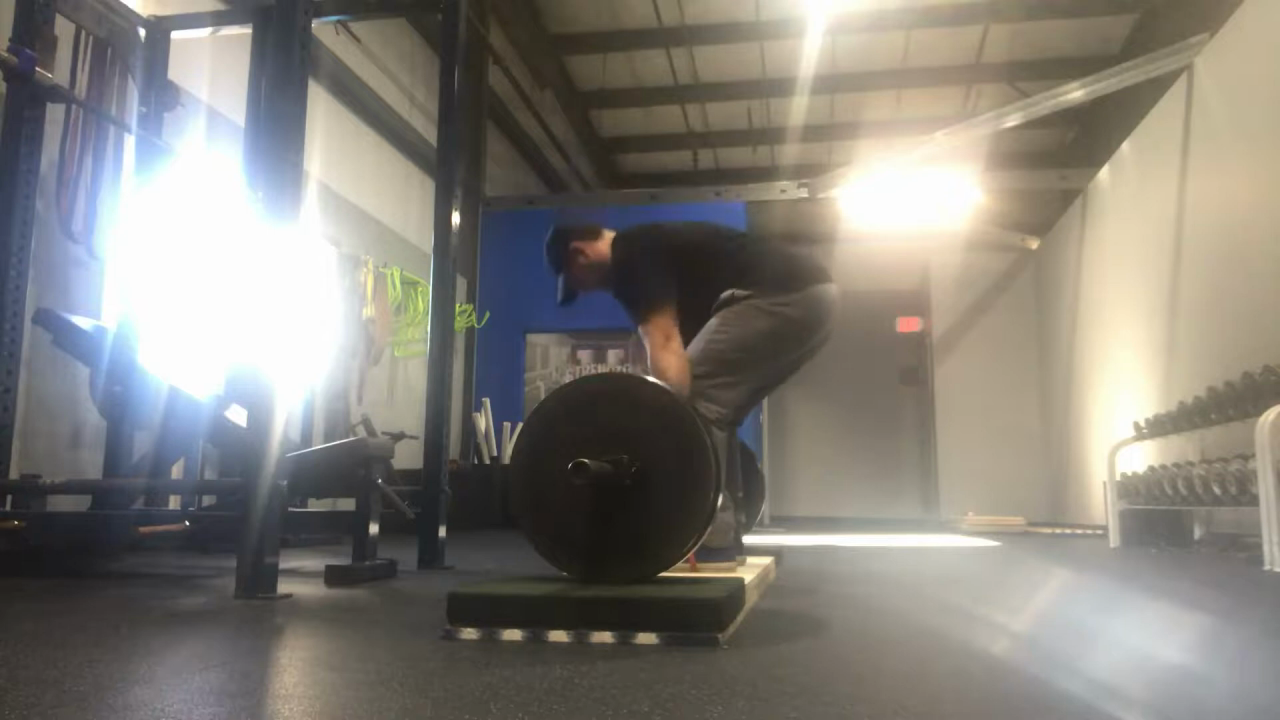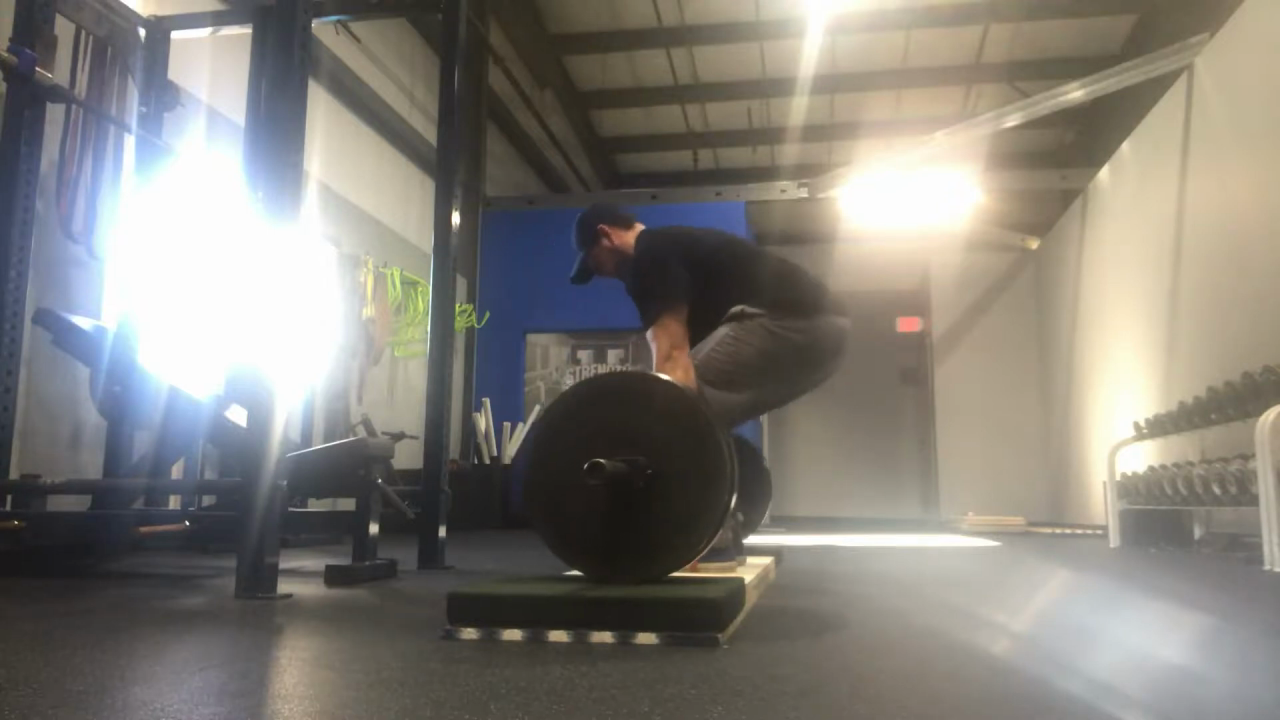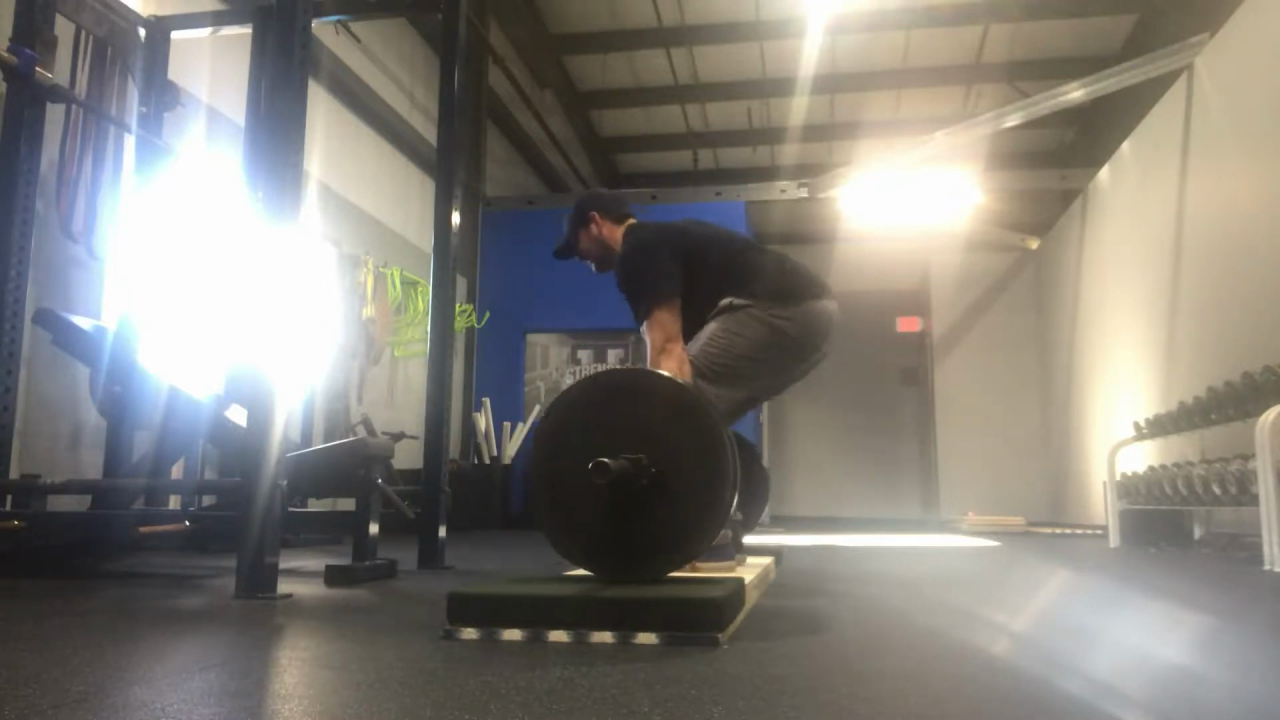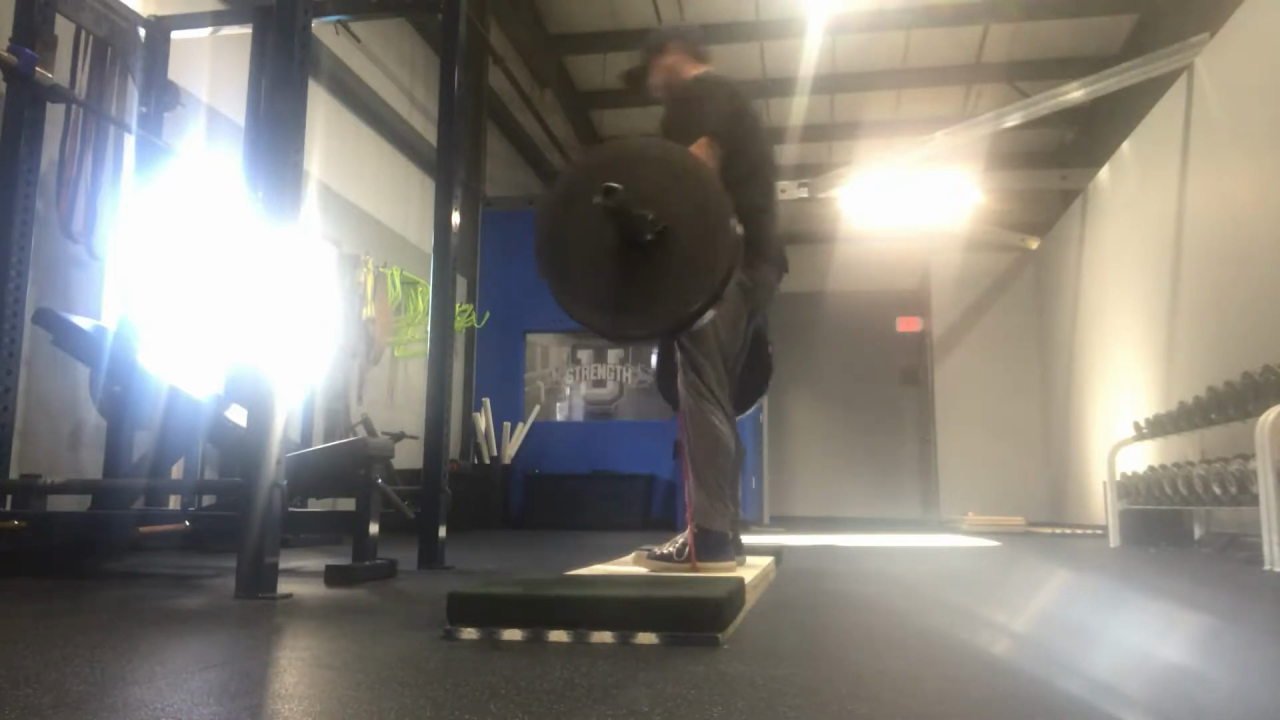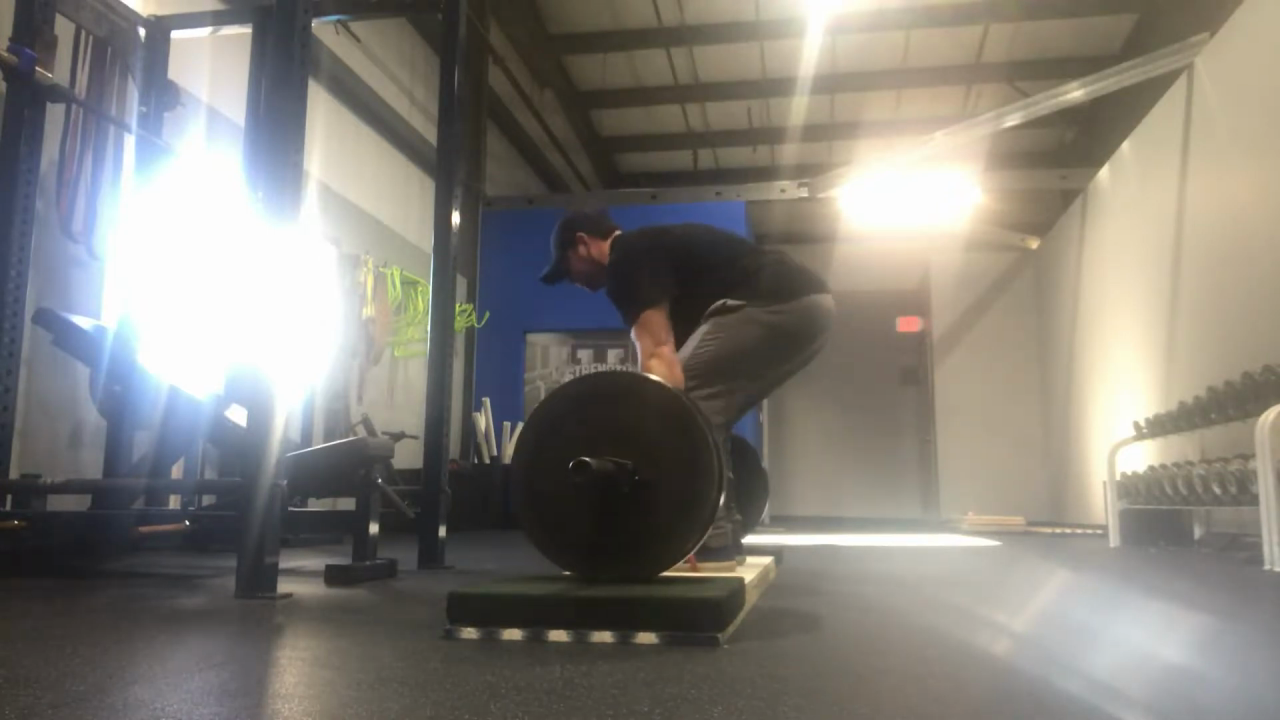
dt=1s
person 1, frame 1
left shoulder: (631, 256)
right shoulder: (646, 248)
left elbow: (666, 346)
right elbow: (672, 345)
left hip: (783, 296)
right hip: (810, 295)
left knee: (692, 401)
right knee: (709, 404)
left ankle: (710, 543)
right ankle: (724, 538)
person 1, frame 2
left shoulder: (649, 256)
right shoulder: (671, 248)
left elbow: (671, 354)
right elbow: (685, 351)
left hip: (791, 320)
right hip: (822, 323)
left ankle: (707, 543)
right ankle: (720, 536)
person 1, frame 3
left shoulder: (640, 252)
right shoulder: (659, 244)
left elbow: (666, 349)
right elbow: (679, 345)
left hip: (783, 308)
right hip: (808, 311)
right ankle: (714, 535)
person 1, frame 4
left shoulder: (697, 93)
right shoulder: (726, 101)
right hip: (750, 260)
left knee: (702, 397)
right knee: (712, 398)
left ankle: (708, 540)
right ankle: (719, 535)
person 1, frame 5
left shoulder: (628, 259)
right shoulder: (651, 252)
left elbow: (657, 355)
right elbow: (669, 352)
left hip: (780, 305)
right hip: (805, 305)
right knee: (703, 409)
left ankle: (709, 543)
right ankle: (722, 536)
